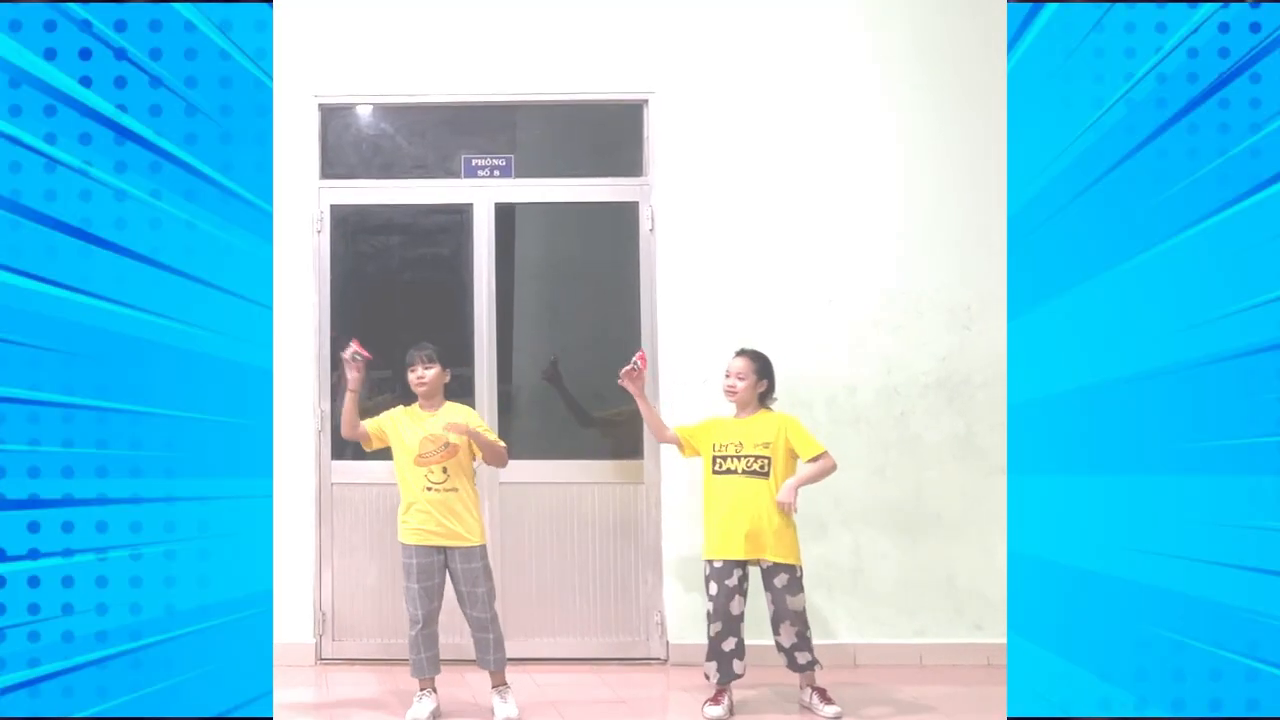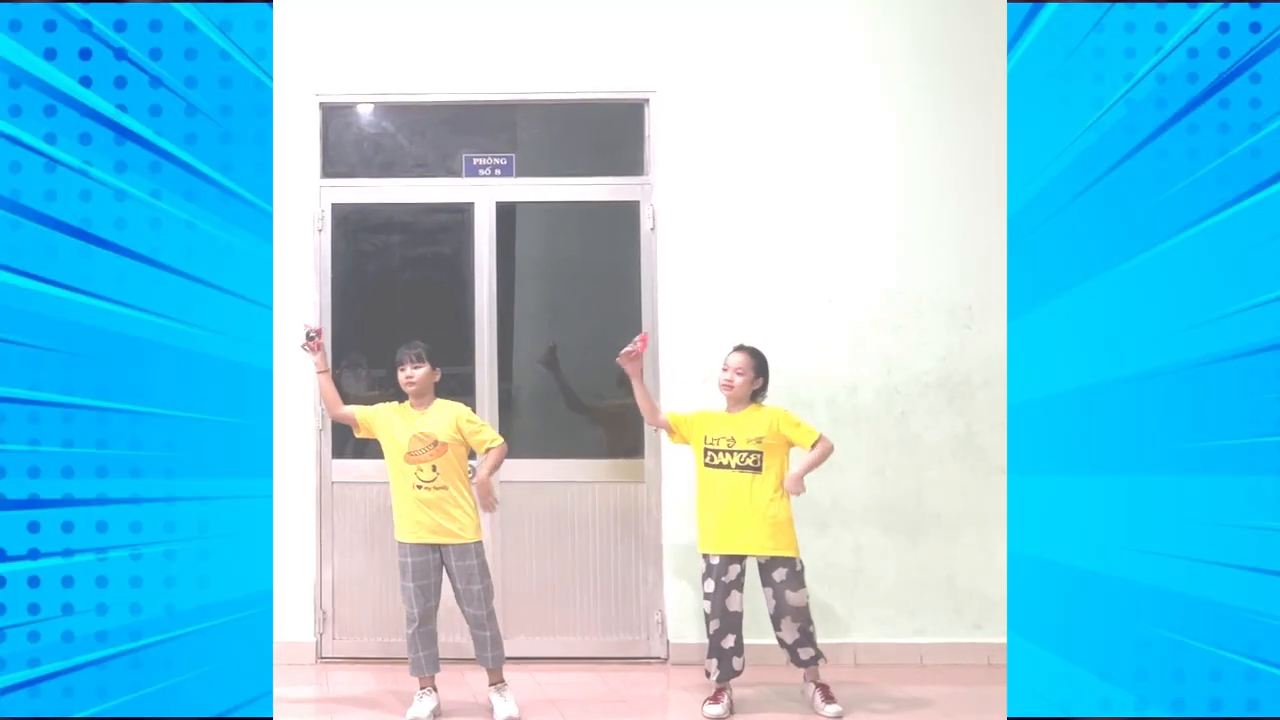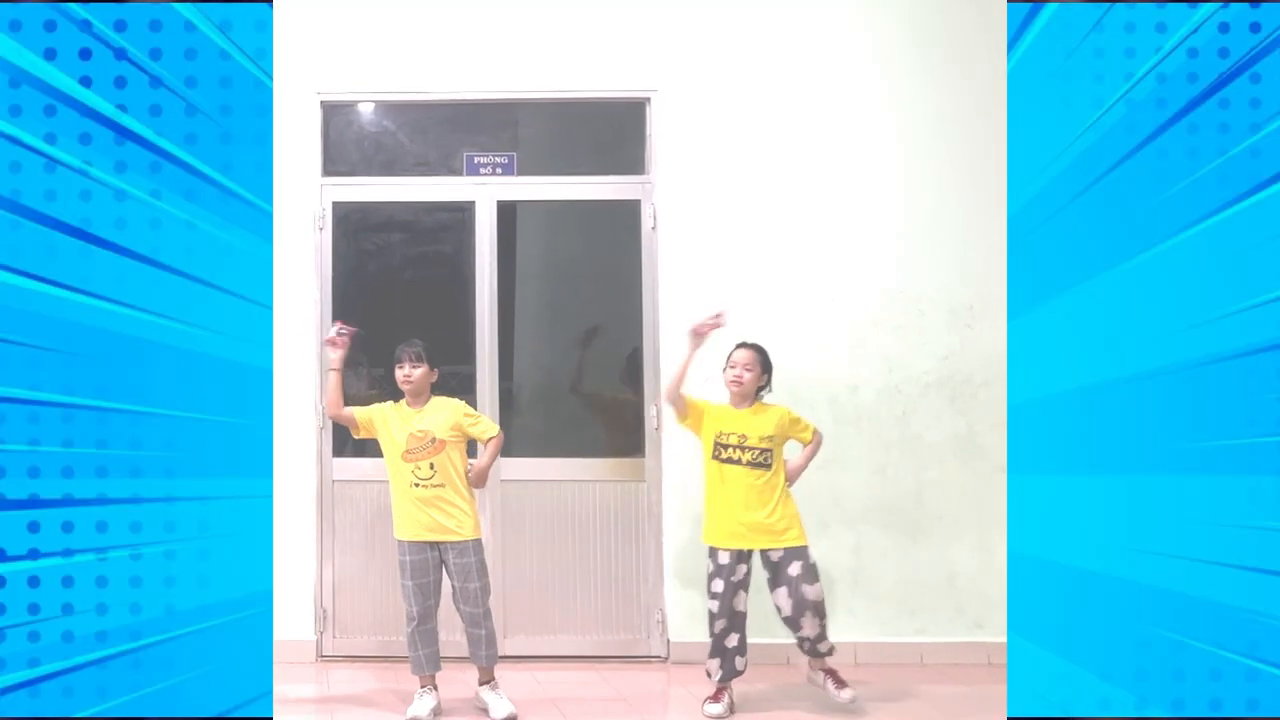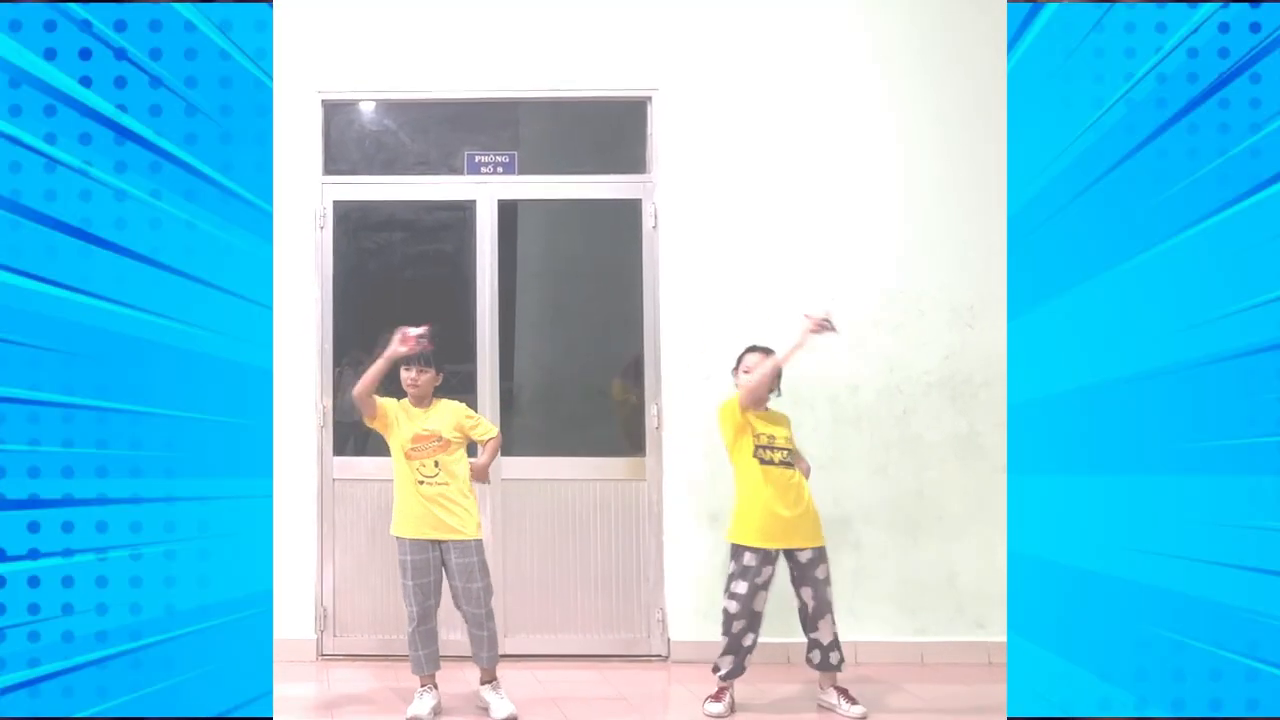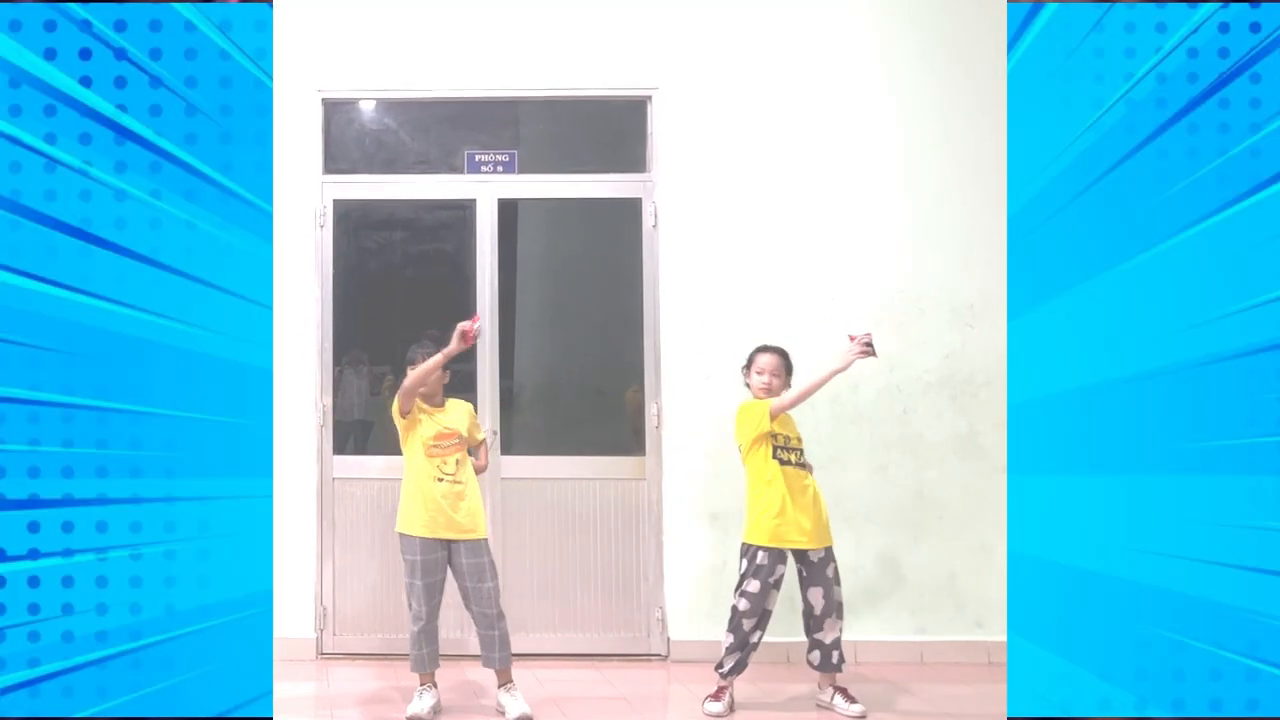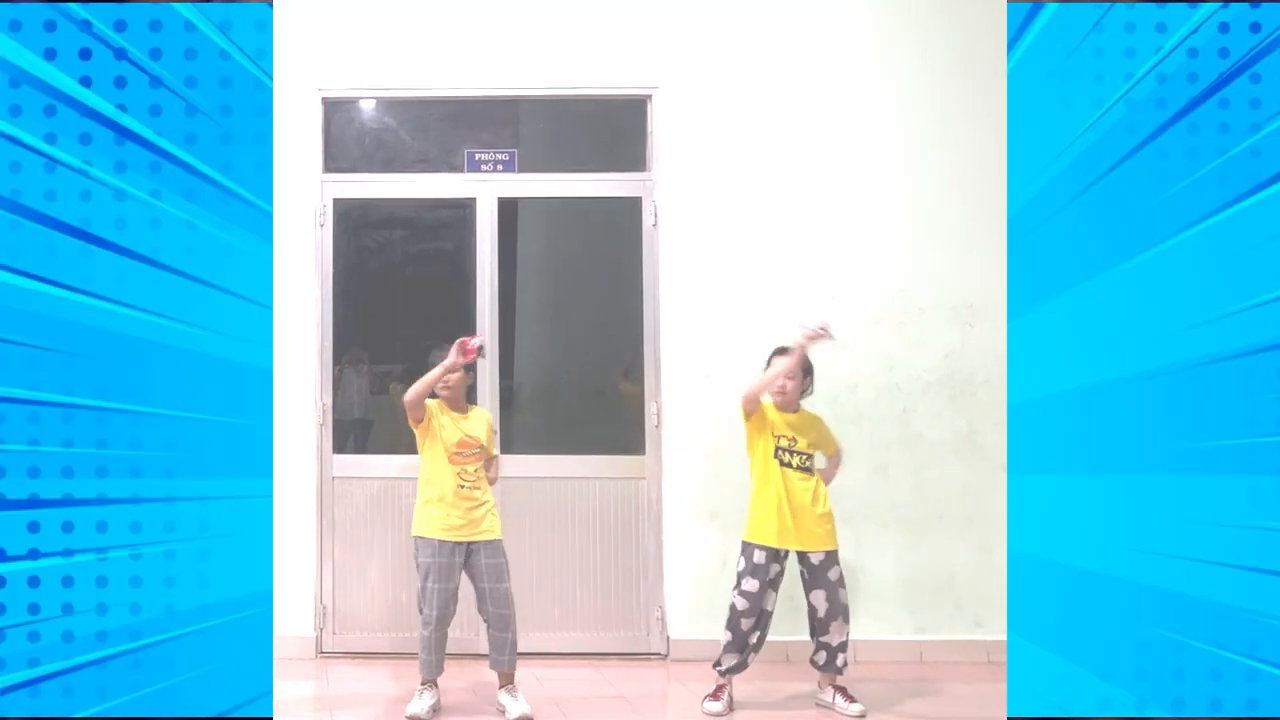
dt=0.2s
person 1, frame 1
left shoulder: (465, 415)
right shoulder: (396, 419)
left elbow: (501, 459)
right elbow: (350, 432)
left wrist: (472, 434)
right wrist: (353, 386)
left hip: (465, 533)
right hip: (418, 534)
left knee: (482, 612)
right knee: (421, 616)
left ankle: (500, 688)
person 1, frame 2
left shoulder: (456, 413)
right shoulder: (386, 415)
left elbow: (498, 445)
right elbow: (336, 411)
left wrist: (484, 475)
right wrist: (322, 365)
left hip: (460, 530)
right hip: (414, 534)
left knee: (479, 609)
right knee: (419, 615)
left ankle: (498, 686)
person 1, frame 3
left shoulder: (453, 409)
right shoulder: (384, 415)
left elbow: (495, 434)
right elbow: (335, 411)
left wrist: (483, 464)
right wrist: (336, 362)
left hip: (459, 527)
right hip: (412, 532)
left knee: (475, 607)
right knee: (419, 613)
left ankle: (487, 685)
person 1, frame 4
left shoulder: (455, 411)
right shoulder: (391, 412)
left elbow: (491, 435)
right elbow: (359, 394)
left wrist: (483, 461)
right wrist: (391, 354)
left hip: (460, 527)
right hip: (413, 530)
left knee: (477, 606)
right knee: (420, 612)
left ankle: (489, 684)
person 1, frame 5
left shoulder: (463, 410)
right shoulder: (407, 411)
right elbow: (408, 386)
left wrist: (481, 461)
right wrist: (451, 348)
left hip: (467, 527)
right hip: (420, 528)
left knee: (487, 607)
right knee: (423, 611)
left ankle: (505, 687)
right ankle: (427, 687)
person 1, frame 6
left shoulder: (483, 418)
right shoulder: (428, 414)
right elbow: (410, 398)
left wrist: (492, 473)
right wrist: (448, 361)
left hip: (484, 530)
right hip: (437, 530)
left knee: (500, 610)
right knee: (435, 614)
left ankle: (507, 688)
right ankle: (428, 687)
person 2, frame 1
left shoulder: (783, 425)
right shoulder: (712, 429)
left elbow: (827, 463)
right elbow: (663, 434)
left wrist: (793, 483)
right wrist: (639, 394)
left hip: (774, 539)
right hip: (725, 542)
left knee: (789, 613)
right knee: (722, 615)
left ankle: (809, 686)
right ankle: (722, 688)
person 2, frame 2
left shoulder: (775, 418)
right shoulder: (703, 421)
left elbow: (824, 445)
right elbow: (654, 418)
left wrist: (798, 471)
right wrist: (636, 376)
left hip: (770, 532)
right hip: (720, 536)
left knee: (791, 607)
right knee: (720, 611)
left ankle: (813, 680)
right ankle: (722, 686)
person 2, frame 3
left shoulder: (778, 416)
right shoulder: (706, 414)
left elbow: (814, 438)
right elbow: (673, 396)
left wrist: (797, 466)
right wrist: (693, 347)
left hip: (779, 528)
right hip: (727, 532)
left knee: (805, 599)
right knee: (724, 609)
left ankle: (820, 666)
right ankle: (723, 686)
person 2, frame 4
left shoulder: (781, 420)
right shoulder: (733, 413)
right elbow: (749, 390)
left wrist: (801, 469)
right wrist: (799, 340)
left hip: (802, 528)
right hip: (755, 530)
left knee: (820, 606)
right knee: (741, 608)
left ankle: (828, 687)
right ankle: (724, 686)
person 2, frame 5
left shoulder: (785, 421)
right shoulder: (748, 413)
right elbow: (790, 400)
left wrist: (805, 471)
right wrist: (840, 364)
left hip: (812, 529)
right hip: (768, 531)
left knee: (826, 605)
right knee: (750, 607)
left ankle: (827, 686)
right ankle: (724, 685)
person 2, frame 6
left shoulder: (815, 423)
right shoulder: (756, 414)
left elbow: (834, 454)
right elbow: (752, 393)
left wrist: (826, 477)
right wrist: (797, 349)
left hip: (816, 532)
right hip: (767, 530)
left knee: (831, 607)
right knee: (747, 606)
left ankle: (828, 686)
right ankle: (723, 684)
